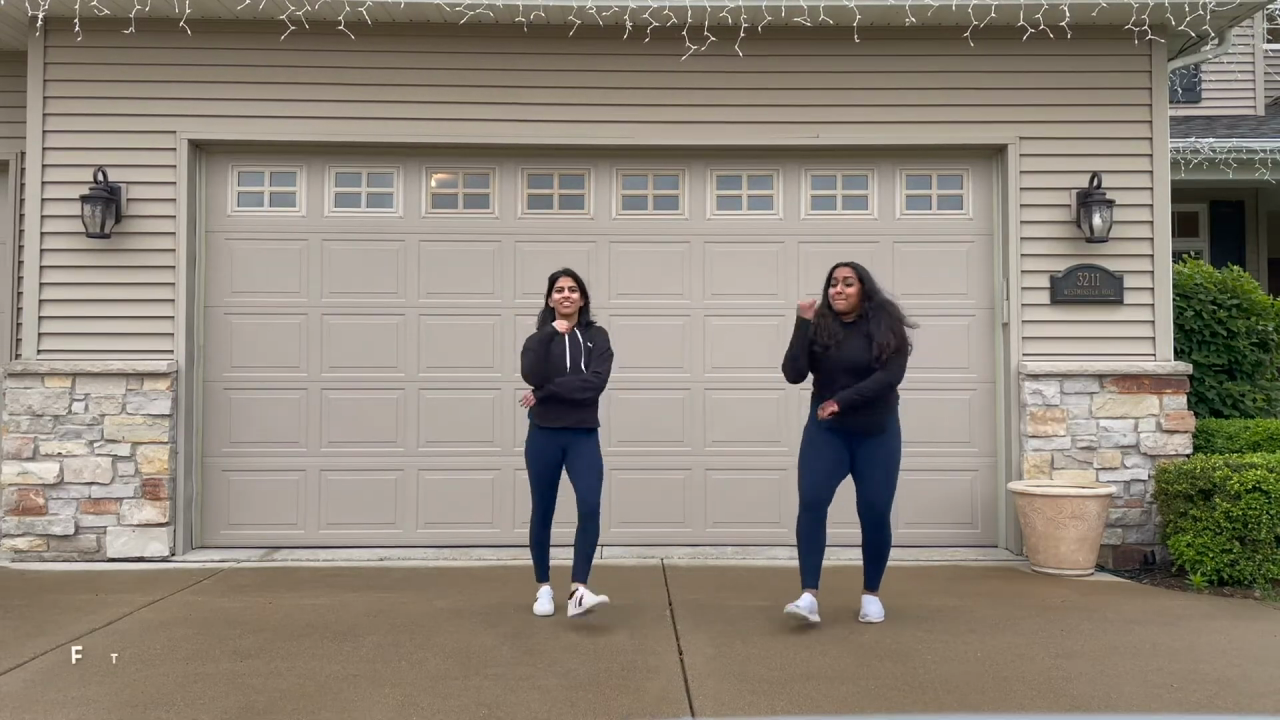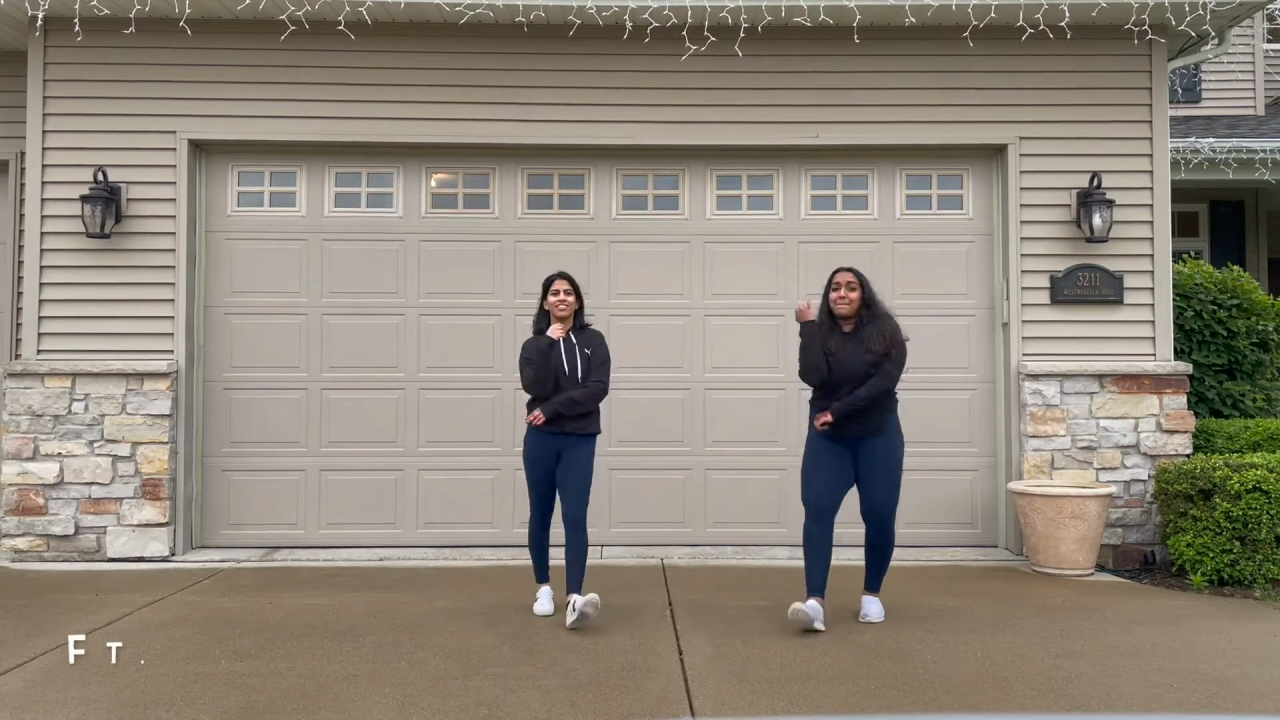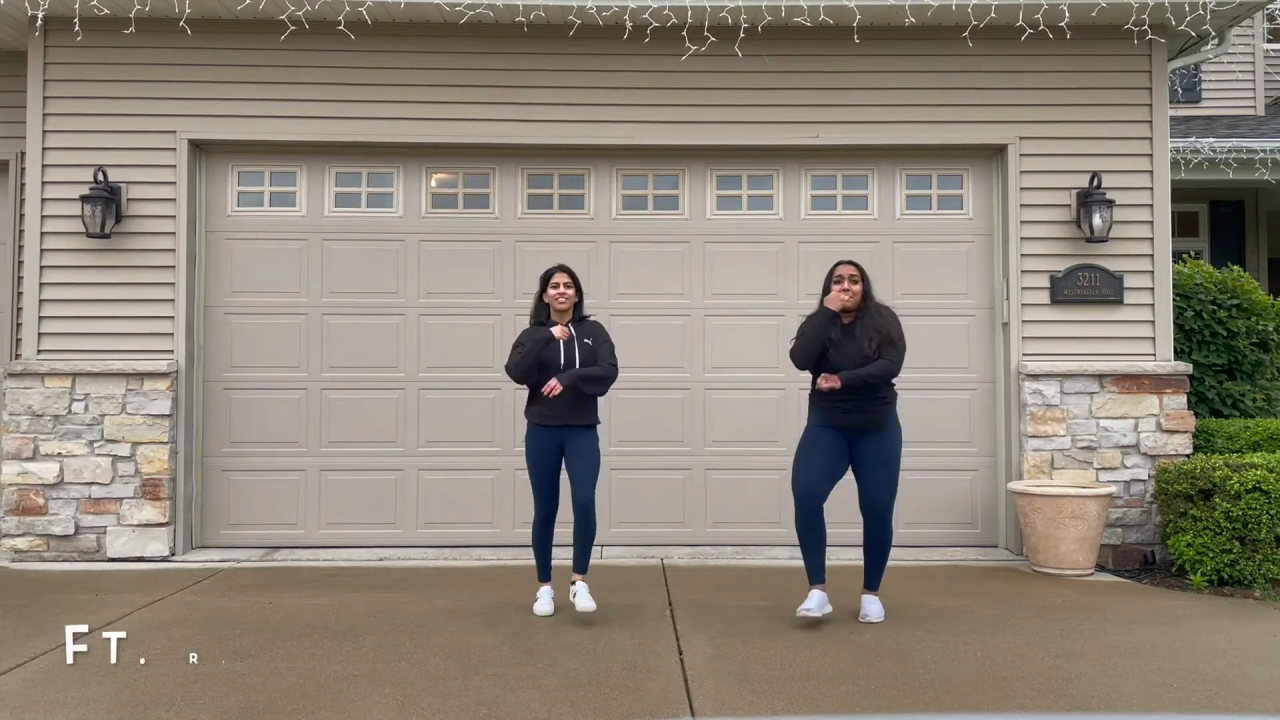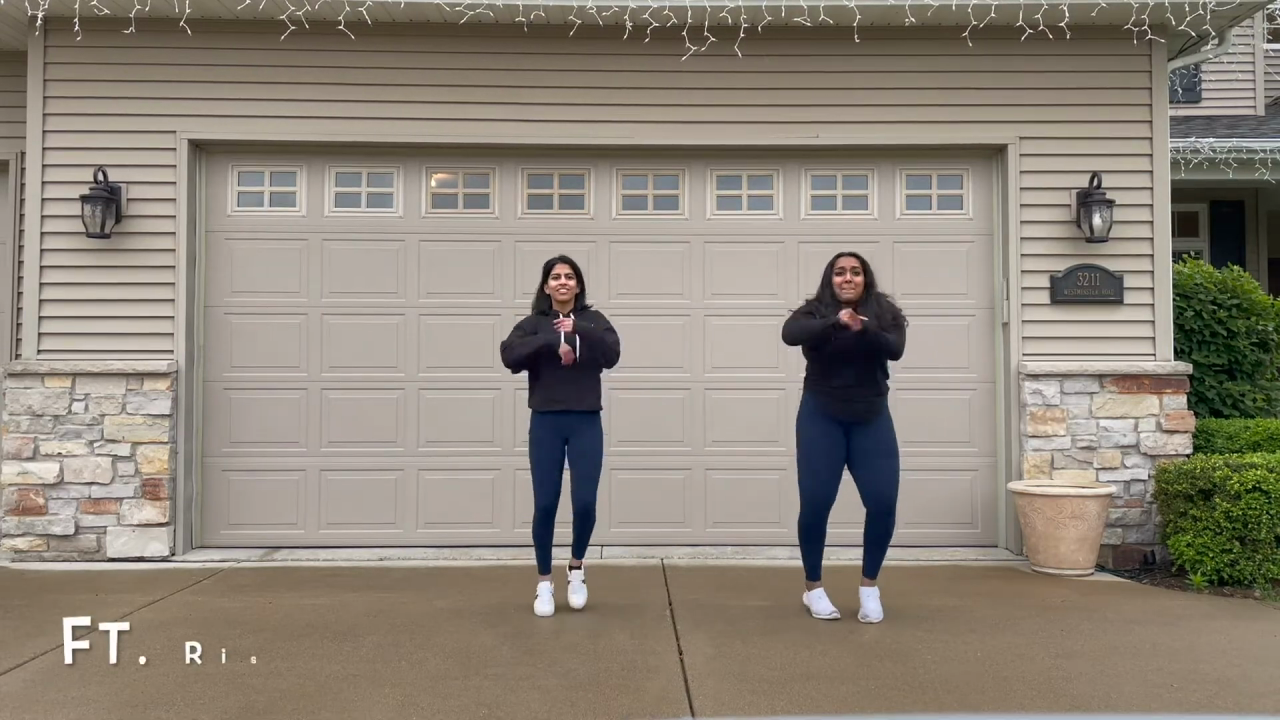
dt=0.1s
person 1, frame 1
left shoulder: (888, 324)
right shoulder: (817, 325)
left elbow: (892, 375)
right elbow: (792, 374)
left wrist: (842, 401)
right wrist: (805, 325)
left hip: (877, 434)
right hip: (827, 430)
left knee: (875, 512)
right knee: (811, 501)
left ankle: (871, 594)
right ankle: (808, 595)
person 1, frame 2
left shoulder: (884, 332)
right shoulder: (819, 333)
left elbow: (886, 381)
right elbow: (814, 378)
left wrist: (837, 410)
right wrist: (806, 327)
left hip: (879, 437)
right hip: (828, 439)
left knee: (879, 516)
right knee: (817, 510)
left ankle: (871, 595)
right ankle: (815, 602)
person 1, frame 3
left shoulder: (883, 323)
right shoulder: (819, 324)
left elbow: (890, 367)
right elbow: (801, 359)
left wrist: (843, 381)
right wrist: (827, 314)
left hip: (877, 430)
right hip: (827, 428)
left knee: (878, 511)
right knee: (807, 495)
left ankle: (871, 593)
right ankle: (817, 589)
person 1, frame 4
left shoulder: (884, 313)
right shoulder: (815, 312)
left elbow: (895, 349)
right elbow: (790, 334)
left wrist: (862, 328)
right wrist: (836, 320)
left hip: (871, 422)
right hip: (821, 419)
left knee: (882, 502)
right knee: (816, 500)
left ankle: (869, 585)
right ankle: (814, 586)
person 2, frame 1
left shoulder: (597, 336)
right shoulder: (538, 339)
left elbow: (595, 381)
right elbow: (533, 376)
left wrist: (545, 390)
right wrist: (550, 335)
left hip: (583, 436)
right hip: (544, 437)
left knee: (590, 507)
right knee: (543, 513)
left ankle: (579, 590)
right ankle: (544, 587)
person 2, frame 2
left shoulder: (593, 340)
right shoulder: (535, 344)
left elbow: (597, 389)
right elbow: (534, 386)
left wrist: (552, 408)
right wrist: (547, 342)
left hip: (580, 441)
right hip: (541, 441)
left knee: (575, 516)
right knee: (541, 515)
left ankle: (575, 599)
right ankle: (544, 588)
person 2, frame 3
left shoulder: (592, 332)
right shoulder: (533, 336)
left elbow: (607, 375)
right elbow: (516, 371)
left wrist: (569, 379)
right wrist: (547, 341)
left hip: (582, 432)
right hip: (542, 432)
left knee: (584, 503)
right knee: (545, 511)
left ankle: (579, 581)
right ankle: (544, 587)
person 2, frame 4
left shoulder: (593, 321)
right shoulder: (533, 325)
left elbow: (610, 354)
right elbow: (510, 356)
left wrist: (578, 329)
right wrist: (551, 341)
left hip: (586, 424)
right hip: (546, 423)
left knee: (585, 503)
right knee: (545, 505)
left ankle: (576, 568)
right ankle: (544, 581)
